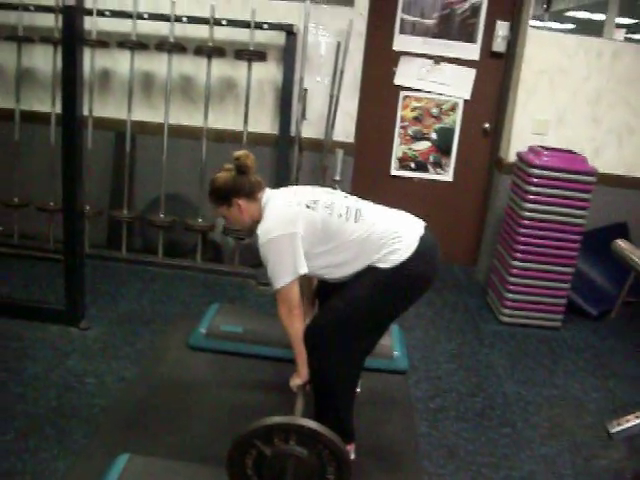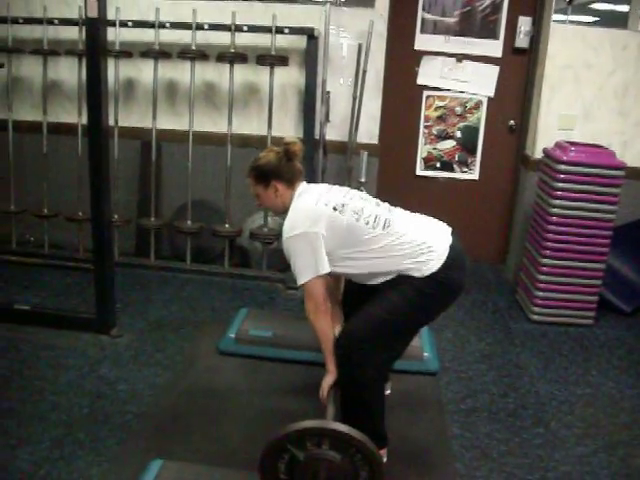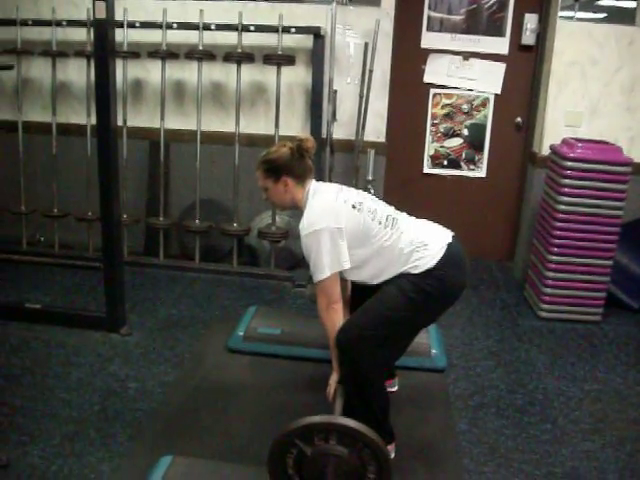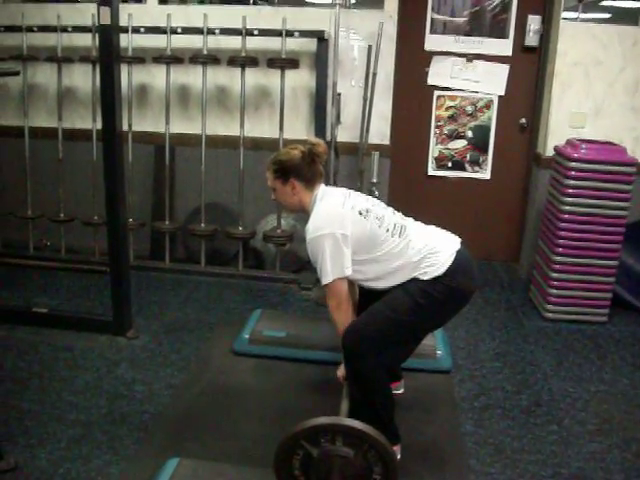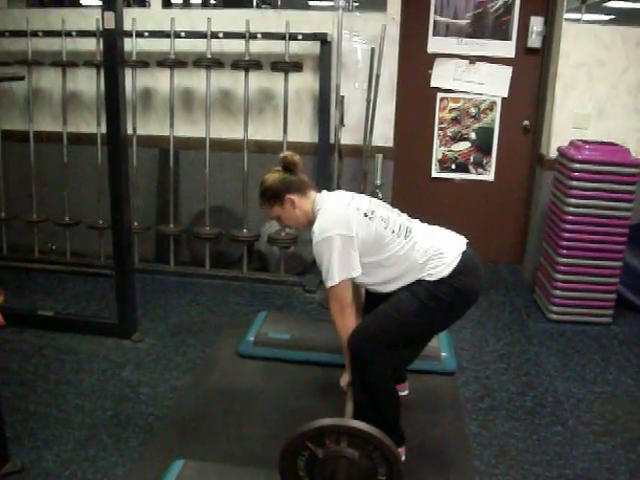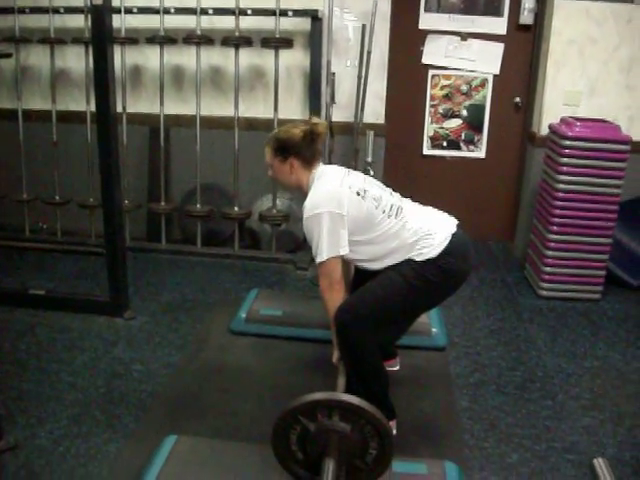
dt=0.5s
person 1, frame 1
left shoulder: (274, 229)
right shoulder: (282, 201)
left elbow: (289, 308)
right elbow: (305, 267)
left wrist: (303, 369)
right wrist: (311, 314)
left hip: (405, 264)
right hip: (409, 239)
left knee: (324, 338)
right knee: (329, 298)
left ankle: (337, 440)
right ankle: (343, 376)
person 1, frame 2
left shoulder: (298, 226)
right shoulder: (317, 196)
left elbow: (316, 304)
right elbow: (335, 270)
left wrist: (332, 367)
right wrist: (337, 321)
left hip: (435, 271)
right hip: (436, 243)
left knee: (355, 346)
right knee: (355, 296)
left ankle: (368, 444)
right ankle: (373, 377)
person 1, frame 3
left shoulder: (316, 221)
right shoulder: (326, 195)
left elbow: (329, 302)
right elbow: (341, 275)
left wrist: (339, 366)
right wrist: (348, 319)
left hip: (436, 272)
right hip: (437, 250)
left knee: (355, 342)
right knee: (361, 298)
left ankle: (376, 440)
right ankle: (381, 372)
person 1, frame 4
left shoulder: (322, 226)
right shoulder: (335, 199)
left elbow: (337, 303)
right elbow: (350, 285)
left wrist: (349, 359)
right wrist: (354, 324)
left hip: (445, 278)
right hip: (446, 255)
left knee: (360, 343)
right knee: (367, 304)
left ankle: (381, 440)
right ankle: (387, 375)
person 1, frame 5
left shoulder: (328, 229)
right shoulder: (337, 203)
left elbow: (342, 308)
right elbow: (356, 281)
left wrist: (351, 367)
right wrist: (361, 325)
left hip: (450, 279)
right hip: (451, 256)
left knee: (367, 344)
right knee: (375, 307)
left ankle: (386, 442)
right ankle: (393, 378)
person 1, frame 6
left shoulder: (319, 205)
right shoulder: (332, 177)
left elbow: (331, 284)
right elbow: (345, 265)
left wrist: (340, 344)
left hip: (440, 260)
right hip: (442, 237)
left knee: (352, 321)
right knee: (363, 288)
right ankle: (383, 354)
